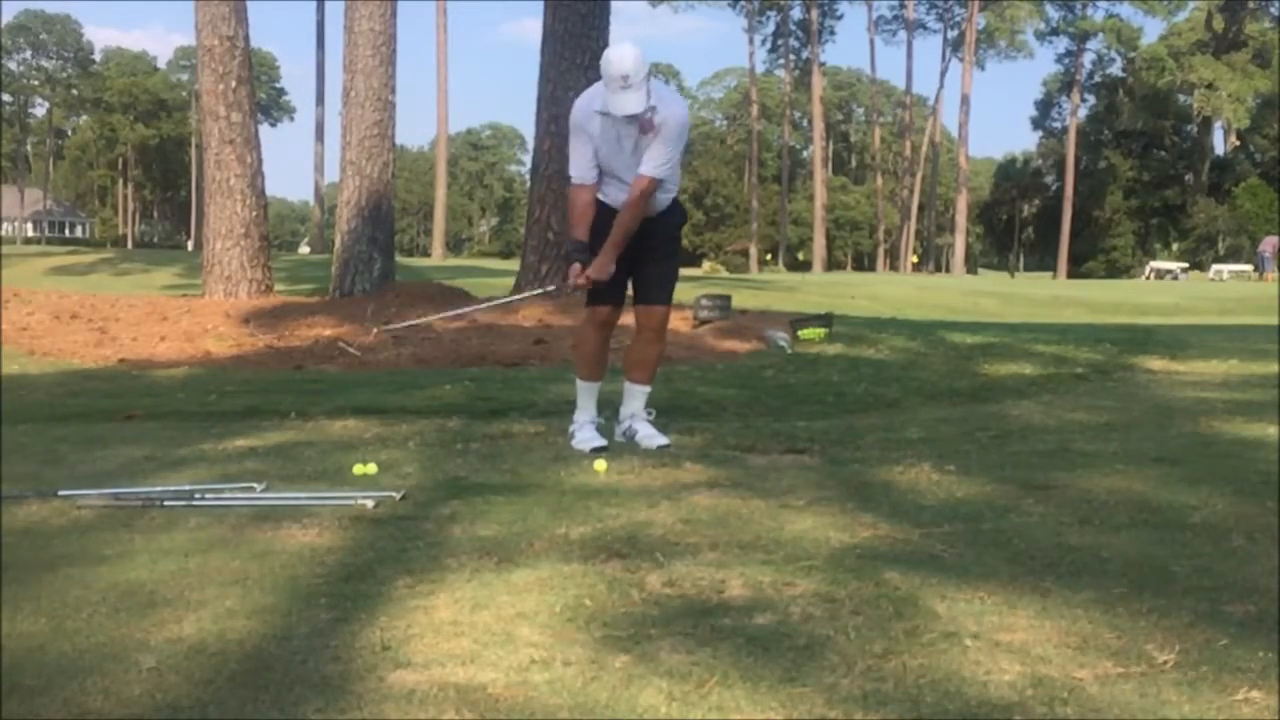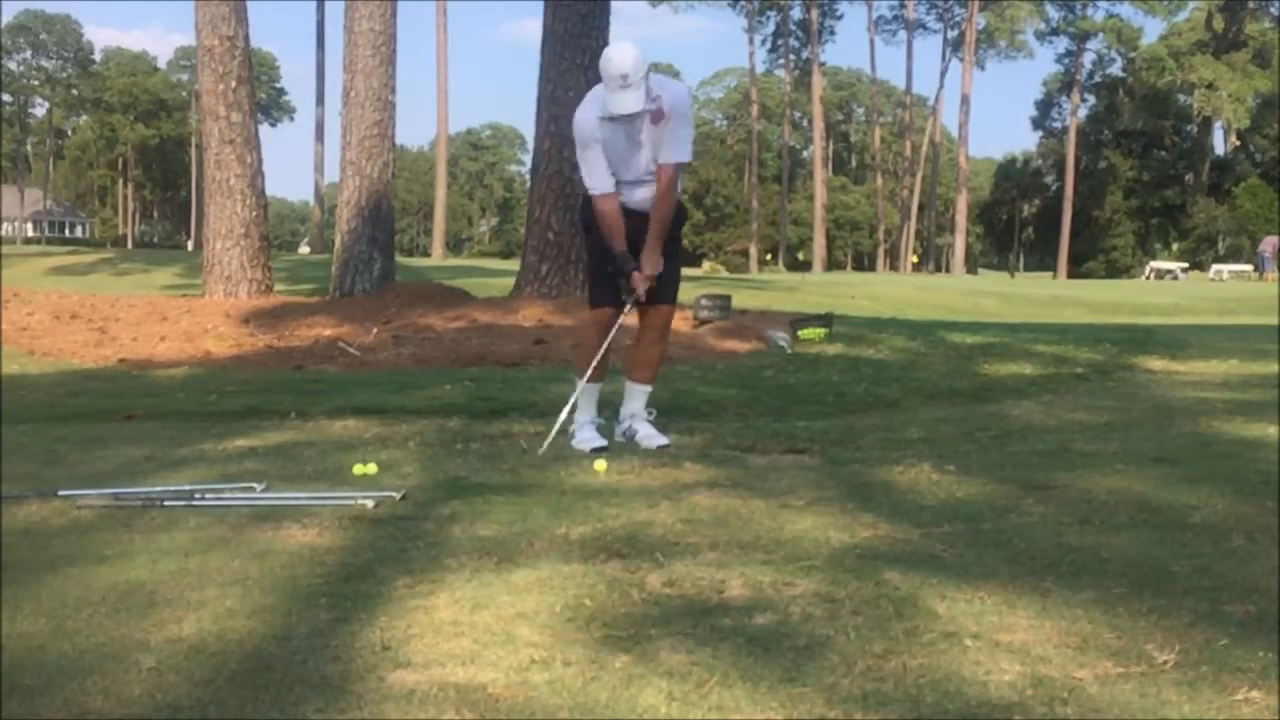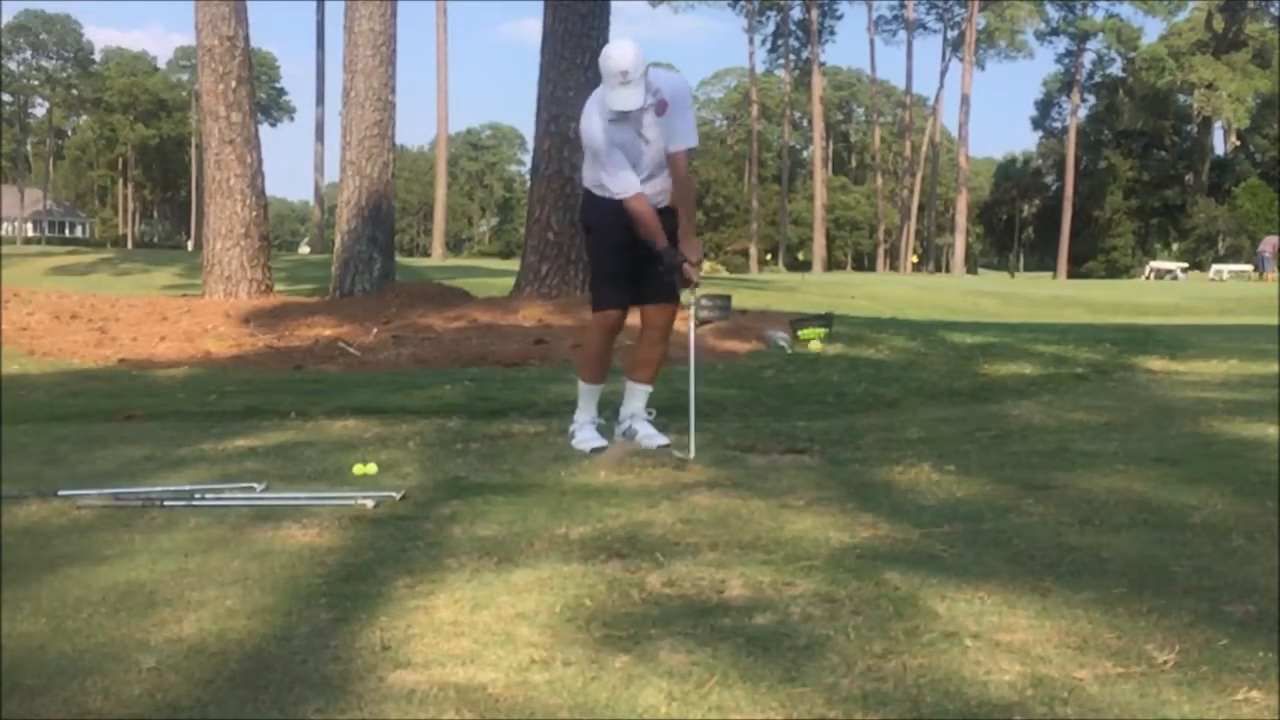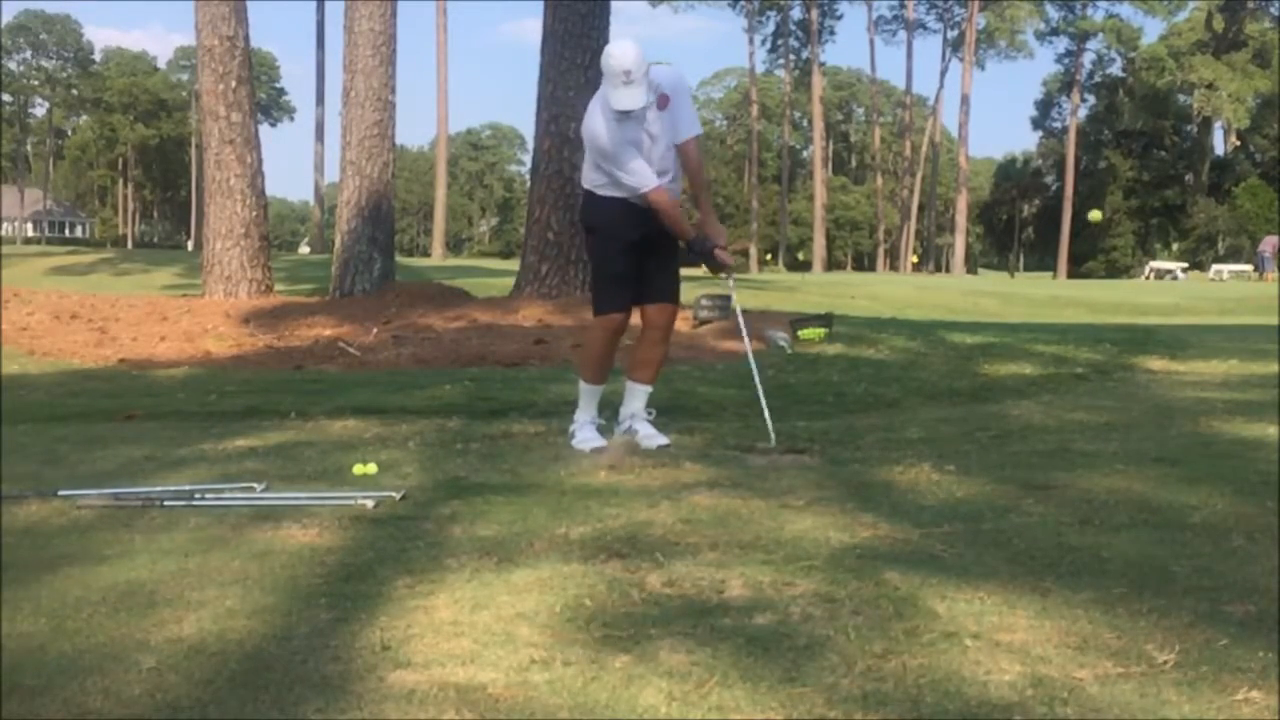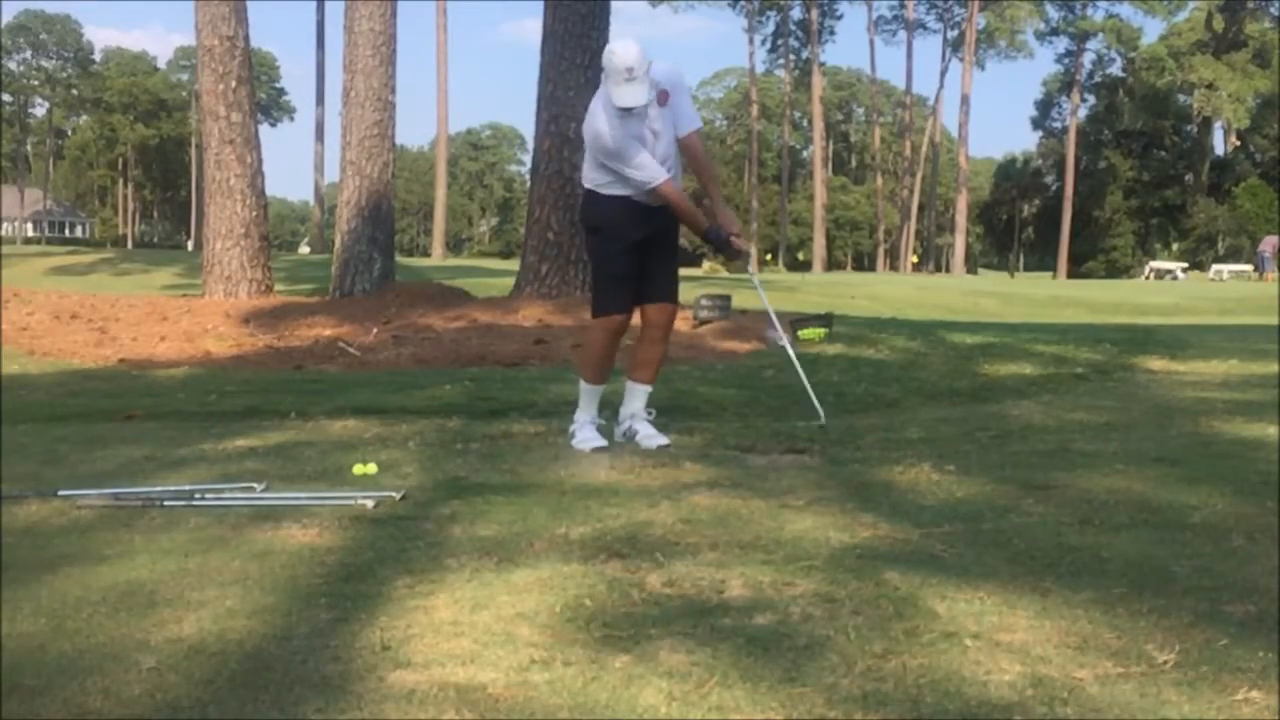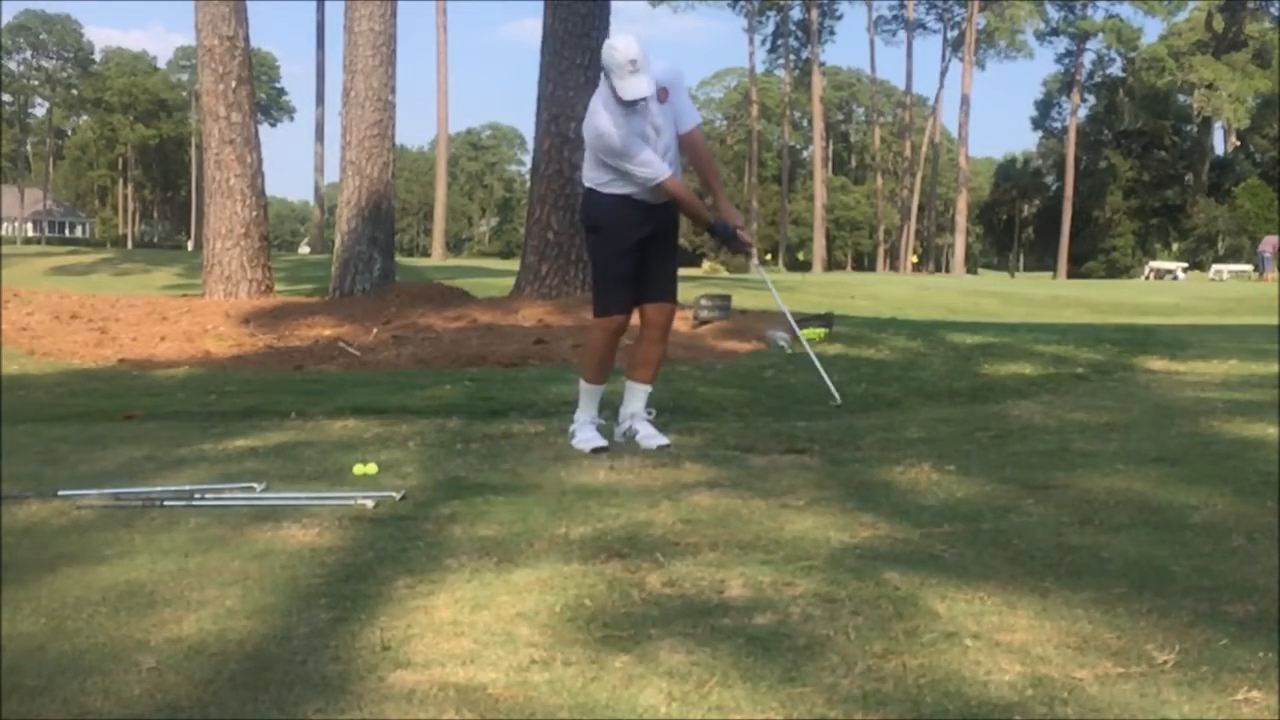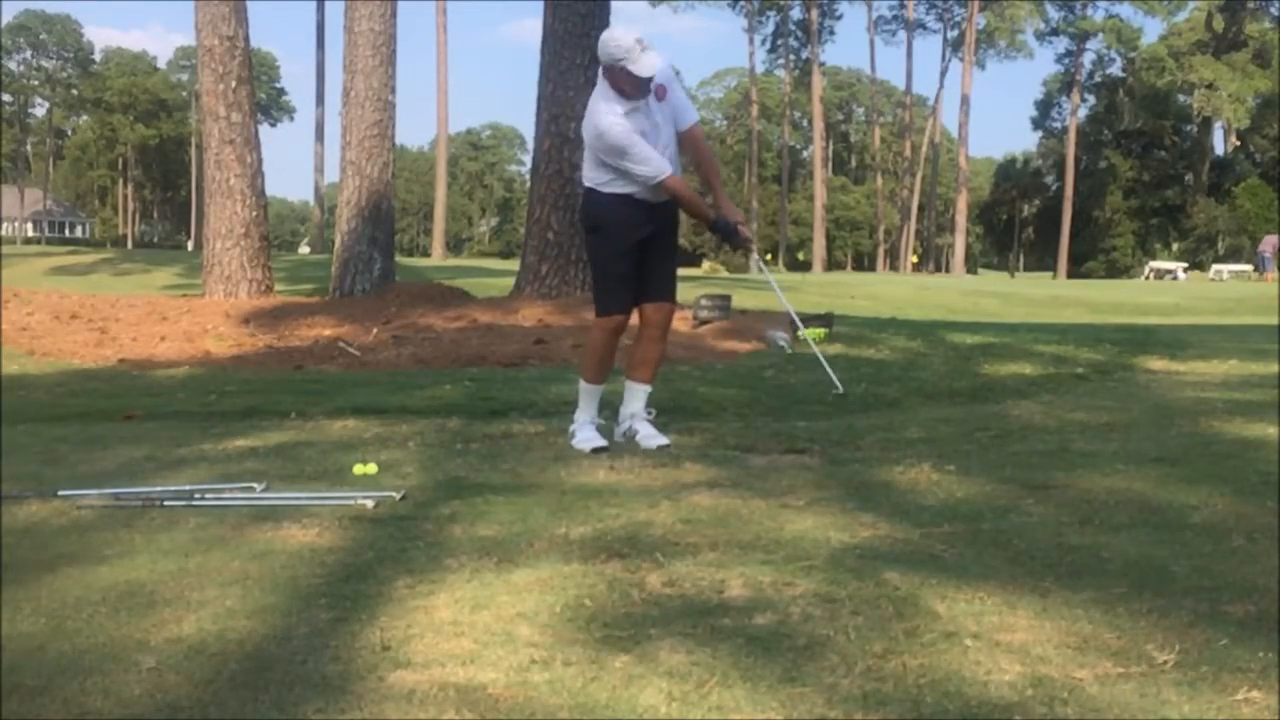
dt=0.1s
person 1, frame 1
left shoulder: (672, 111)
right shoulder: (585, 109)
left elbow: (643, 191)
right elbow: (583, 186)
left wrist: (609, 256)
right wrist: (579, 250)
left hip: (658, 217)
right hip: (607, 212)
left knee: (655, 318)
right knee: (601, 314)
left ankle: (632, 416)
right ankle: (584, 418)
person 1, frame 2
left shoulder: (674, 98)
right shoulder: (589, 117)
left elbow: (667, 181)
right elbow: (604, 196)
left wrist: (650, 254)
right wrist: (622, 261)
left hip: (661, 215)
right hip: (610, 214)
left knee: (659, 314)
right knee: (603, 313)
left ankle: (633, 416)
right ankle: (584, 418)
person 1, frame 3
left shoulder: (673, 88)
right shoulder: (596, 122)
left elbow: (681, 166)
right elbow: (632, 199)
left wrist: (688, 238)
right wrist: (669, 257)
left hip: (664, 209)
right hip: (613, 213)
left knee: (661, 315)
right knee: (609, 315)
left ankle: (633, 415)
right ankle: (584, 418)
person 1, frame 4
left shoulder: (669, 82)
right shoulder: (600, 126)
left elbow: (689, 154)
right elbow: (655, 194)
left wrist: (709, 219)
right wrist: (701, 245)
left hip: (660, 214)
right hip: (612, 213)
left knee: (662, 315)
right knee: (611, 318)
left ankle: (632, 415)
right ankle: (584, 418)
person 1, frame 5
left shoulder: (668, 78)
right shoulder: (603, 124)
left elbow: (692, 146)
right elbow: (665, 188)
left wrist: (721, 208)
right wrist: (713, 236)
left hip: (661, 211)
right hip: (613, 214)
left knee: (661, 315)
right knee: (613, 318)
left ankle: (633, 416)
right ankle: (584, 418)
person 1, frame 6
left shoulder: (665, 76)
right shoulder: (606, 123)
left elbow: (693, 141)
right elbow: (670, 184)
left wrist: (723, 203)
right wrist: (718, 229)
left hip: (660, 211)
right hip: (614, 213)
left knee: (660, 315)
right knee: (613, 319)
left ankle: (633, 416)
right ankle: (585, 418)
person 1, frame 7
left shoulder: (661, 74)
right shoulder: (606, 122)
left elbow: (692, 137)
right elbow: (671, 182)
left wrist: (723, 200)
right wrist: (719, 225)
left hip: (659, 210)
right hip: (614, 213)
left knee: (659, 315)
right knee: (613, 318)
left ankle: (632, 416)
right ankle: (584, 418)
